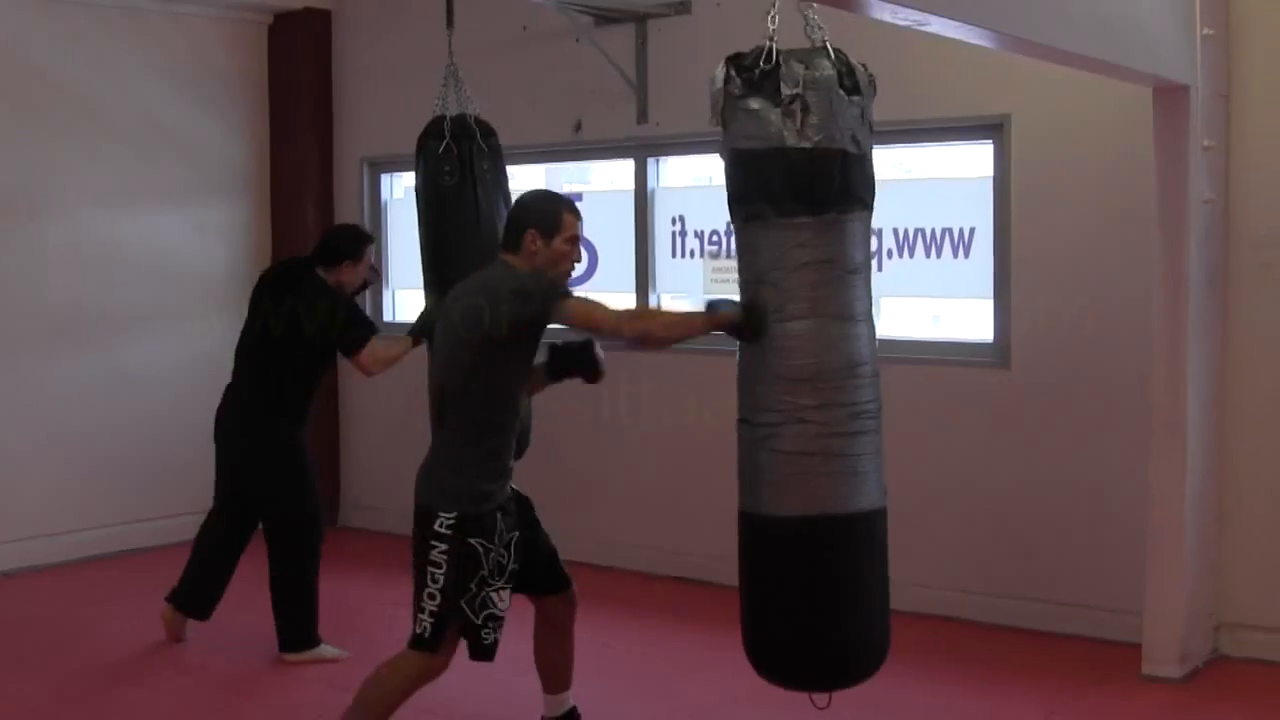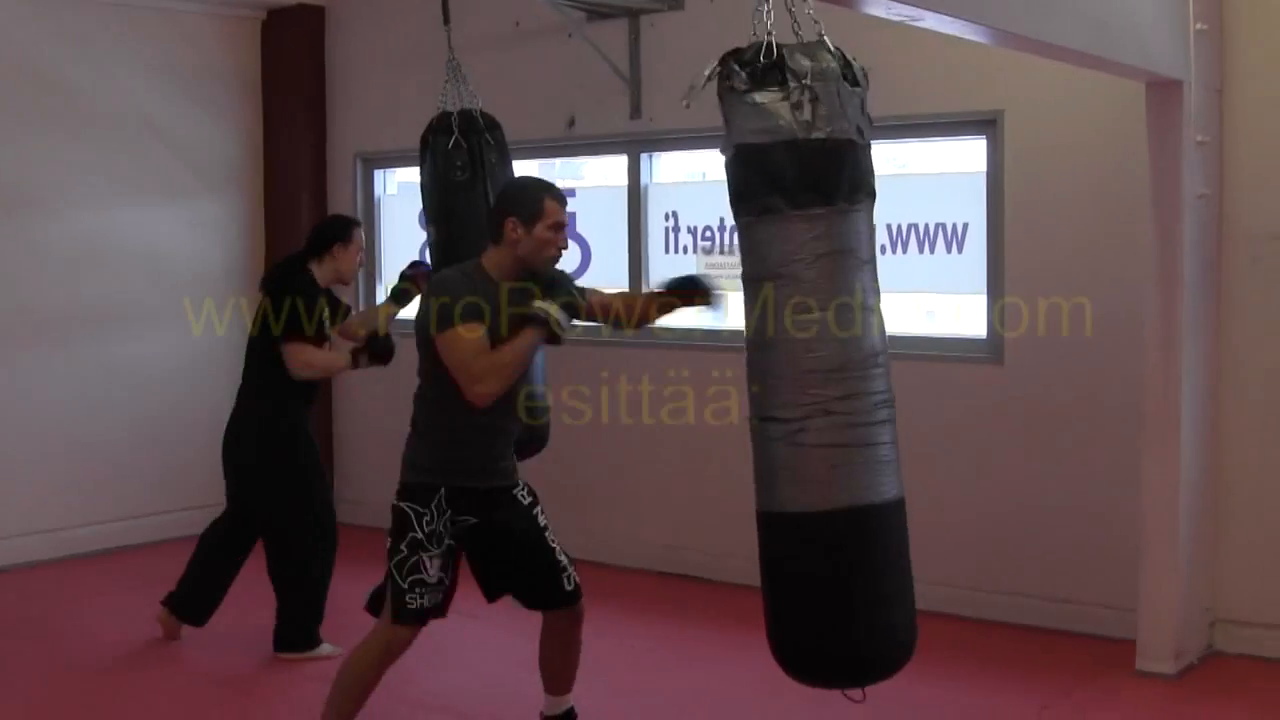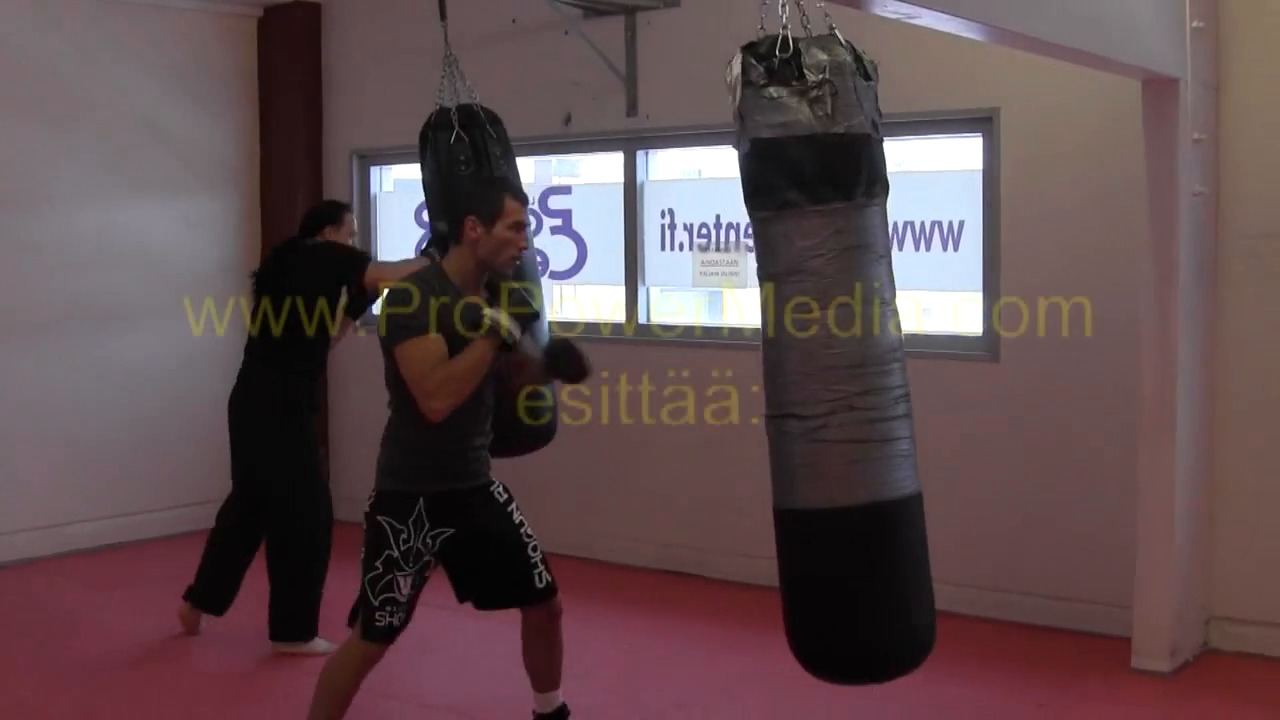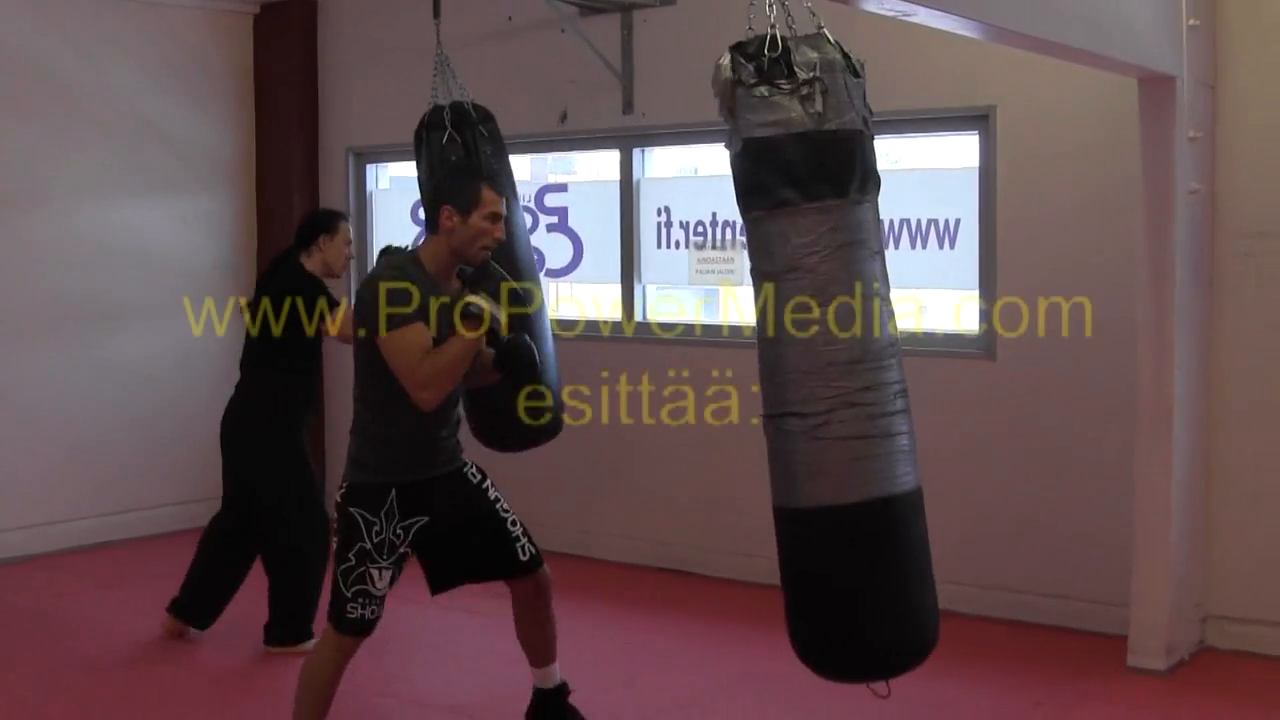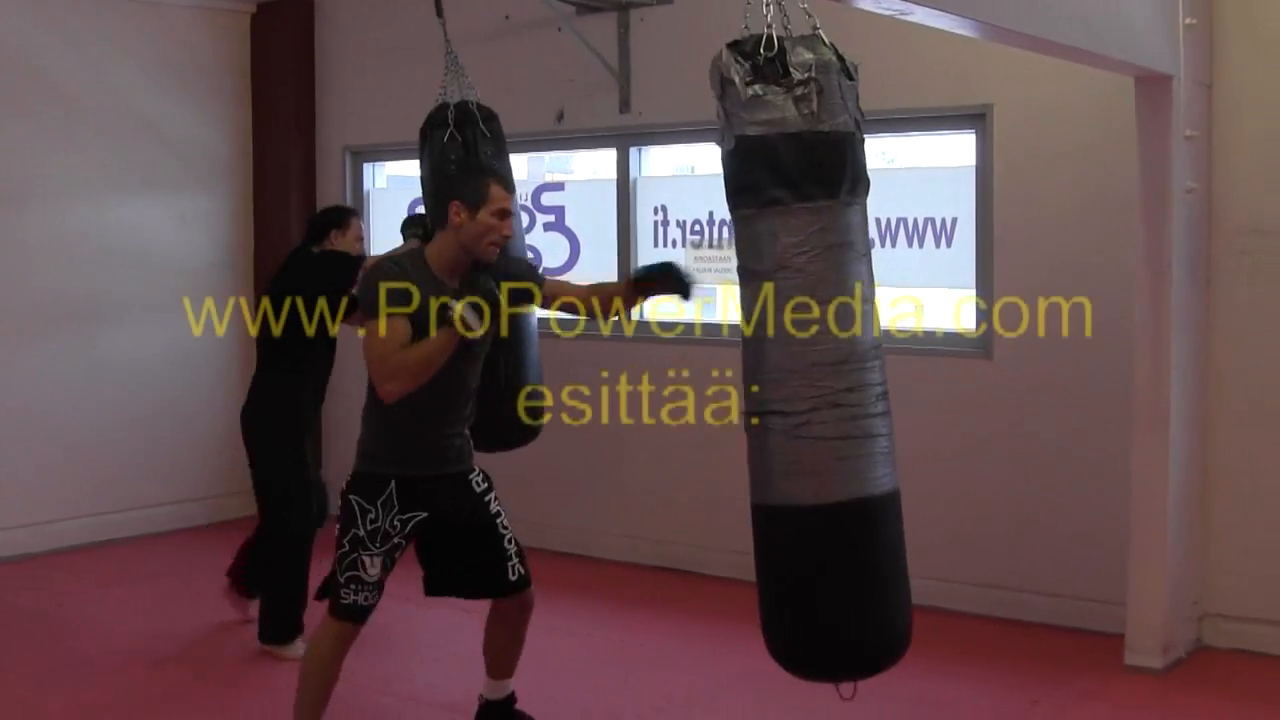
dt=0.2s
person 1, frame 1
left shoulder: (519, 290)
right shoulder: (517, 287)
right elbow: (629, 328)
left wrist: (556, 368)
right wrist: (724, 317)
left hip: (489, 492)
right hip: (458, 504)
left knee: (556, 597)
right knee: (430, 654)
person 1, frame 2
left shoulder: (540, 285)
right shoulder: (452, 290)
left elbow: (616, 310)
right elbow: (481, 385)
left wrist: (674, 293)
right wrist: (541, 323)
left hip: (497, 481)
right hip: (436, 486)
left knee: (566, 603)
right knee: (399, 629)
person 1, frame 3
left shoulder: (492, 292)
right shoulder: (412, 296)
left elbow: (509, 375)
right elbow: (437, 401)
left wrist: (552, 362)
right wrist: (497, 330)
left hip: (474, 484)
right hip: (410, 493)
left knee: (544, 604)
right knee: (372, 641)
person 1, frame 4
left shoulder: (459, 284)
right shoulder: (390, 288)
right elbow: (426, 389)
left wrist: (503, 359)
right wrist: (480, 322)
left hip: (447, 469)
right hip: (382, 484)
left knee: (531, 575)
right knee: (347, 632)
person 1, frame 5
left shoulder: (496, 273)
right shoulder: (387, 279)
left elbow: (581, 298)
right elbow: (392, 384)
left wrist: (639, 285)
right wrist: (460, 321)
left hip: (453, 468)
right hip: (386, 475)
left knee: (514, 594)
right knee: (345, 620)
person 2, frame 1
left shoulder: (280, 278)
right shoulder: (330, 302)
right elbow: (371, 361)
left wrist: (350, 291)
right wrist: (416, 338)
left hip: (236, 418)
right hip: (270, 429)
left knee: (232, 515)
right knee: (299, 528)
left ankle: (181, 606)
right ankle: (298, 639)
person 2, frame 2
left shoulder: (300, 285)
right shoulder: (300, 293)
left elbow: (349, 328)
right elbow: (301, 364)
left wrist: (401, 298)
right wrist: (361, 355)
left hip: (251, 424)
right hip: (277, 429)
left knee: (241, 520)
right knee: (311, 526)
left ankle: (179, 608)
right ankle: (297, 638)
person 2, frame 3
left shoulder: (284, 269)
right shoulder: (324, 260)
right elbow: (382, 277)
left wrist: (351, 308)
right wrist: (430, 261)
left hip: (254, 405)
right hip: (282, 410)
left knee: (249, 505)
right knee: (305, 515)
left ankle: (198, 601)
right ankle: (293, 631)
person 2, frame 4
left shoulder: (295, 285)
right shoulder: (296, 283)
right elbow: (350, 329)
left hip: (250, 420)
right hip: (268, 425)
left knee: (241, 519)
right knee: (304, 522)
left ankle: (184, 613)
right ankle: (288, 633)
person 2, frame 5
left shoulder: (305, 275)
right shoulder: (317, 269)
left elbow: (359, 315)
left hip: (277, 414)
right hip: (278, 418)
left knee: (307, 507)
right knee: (294, 517)
left ankle: (244, 583)
right ankle: (279, 633)
